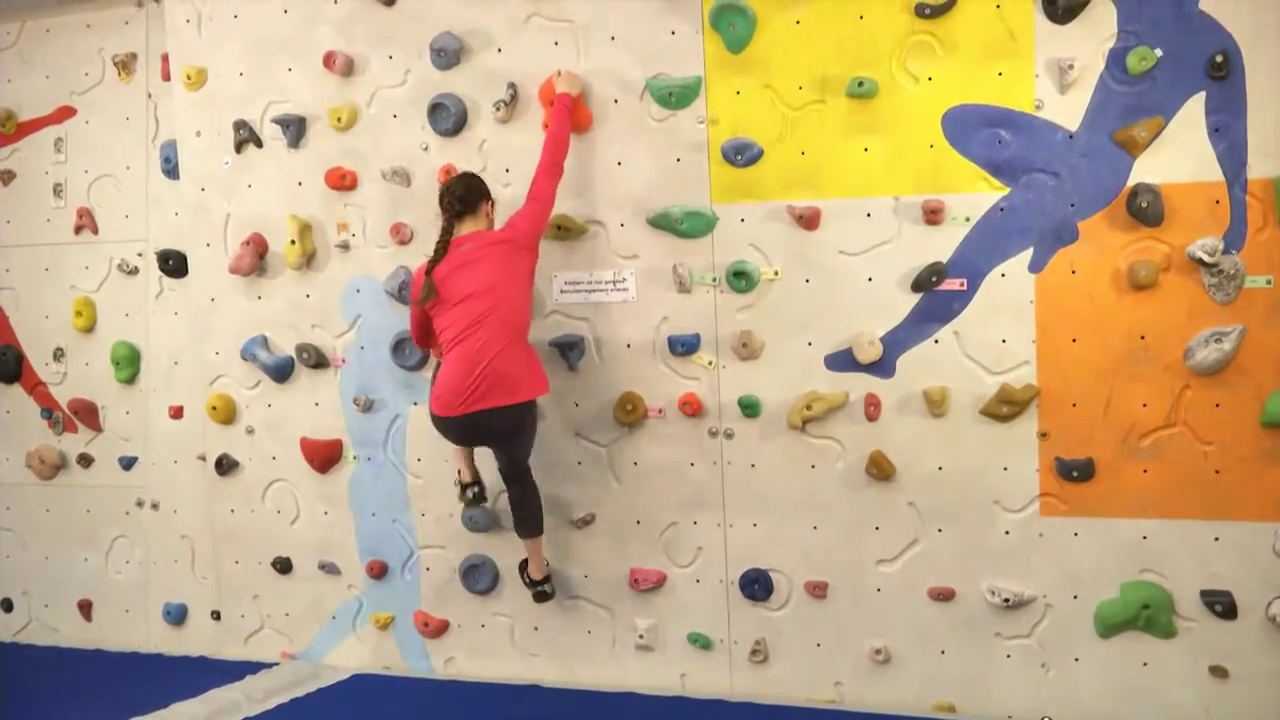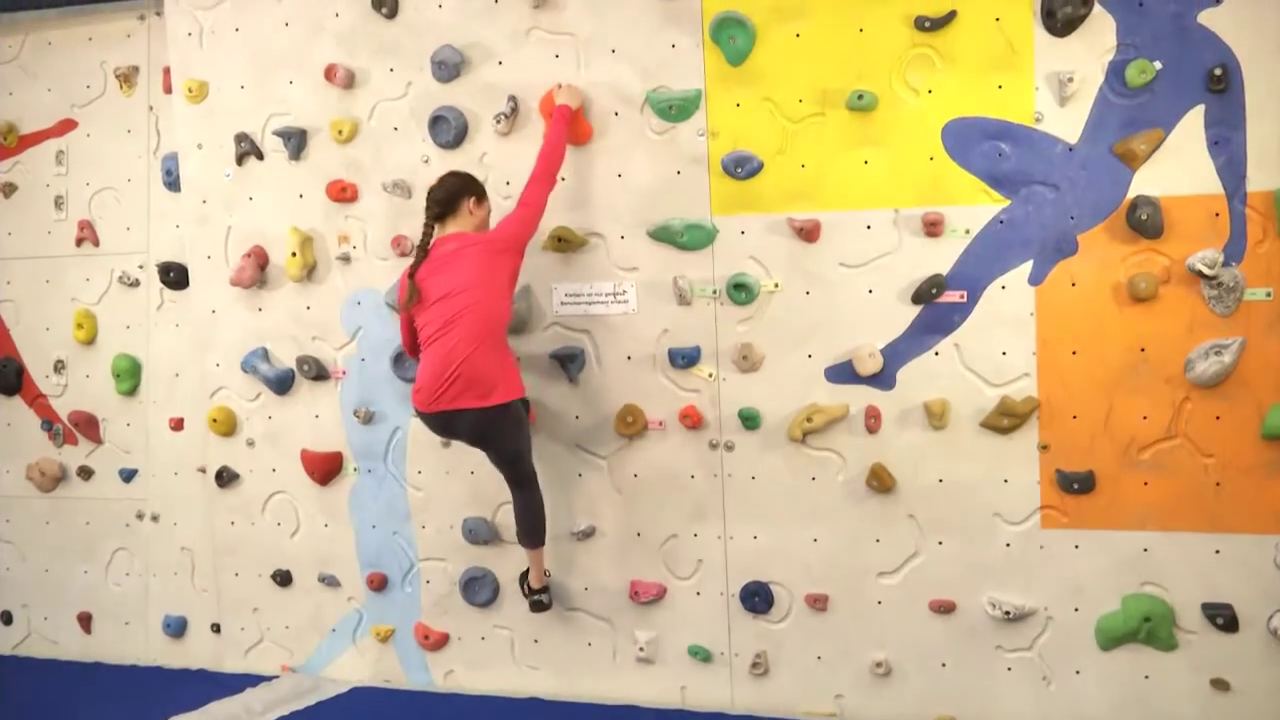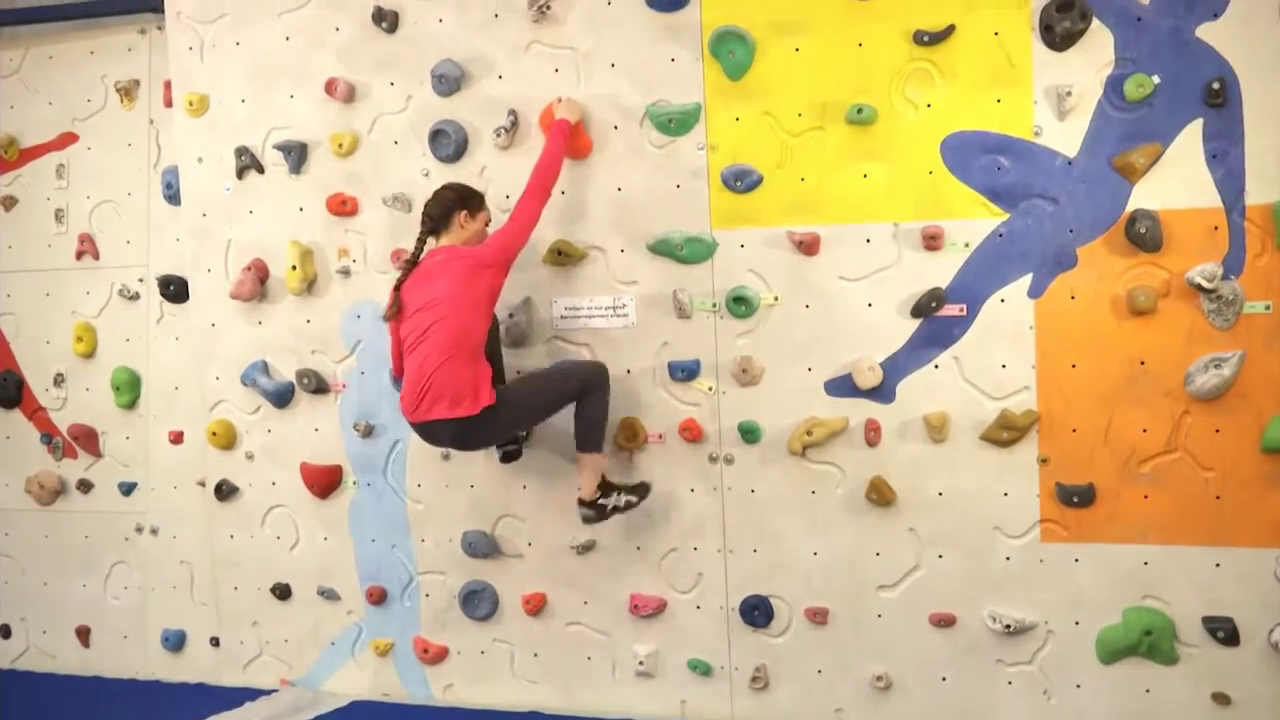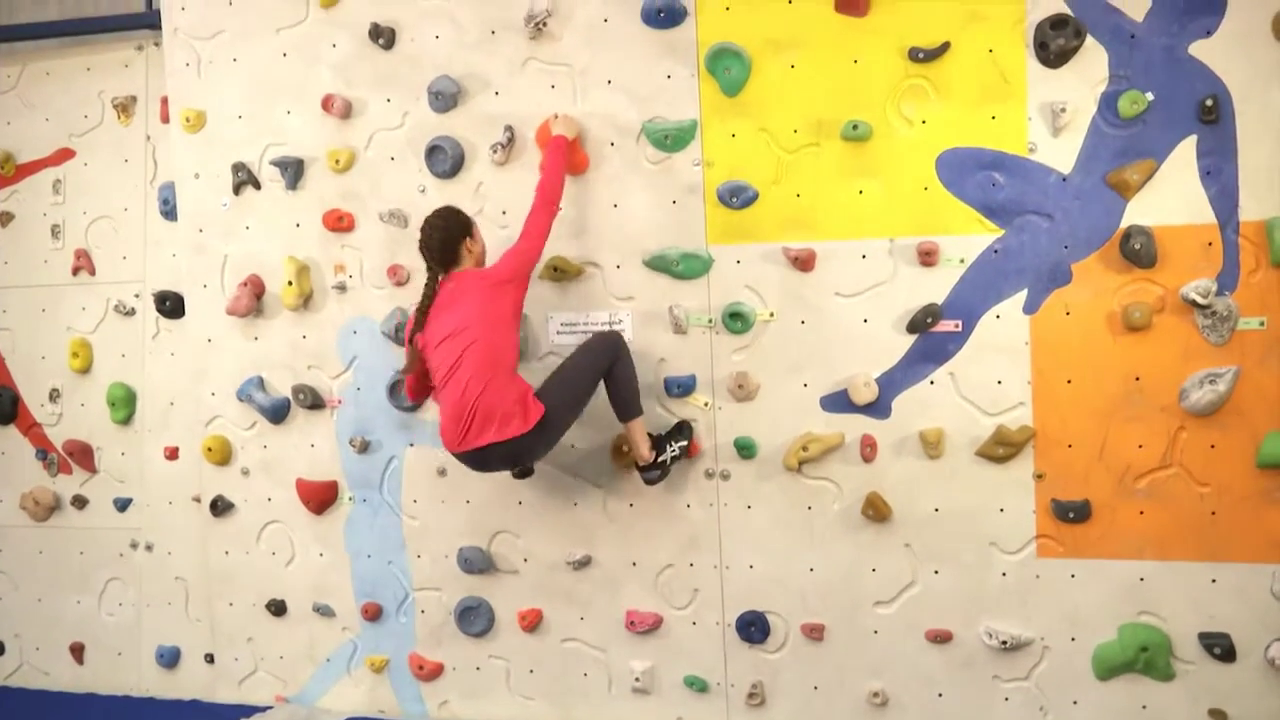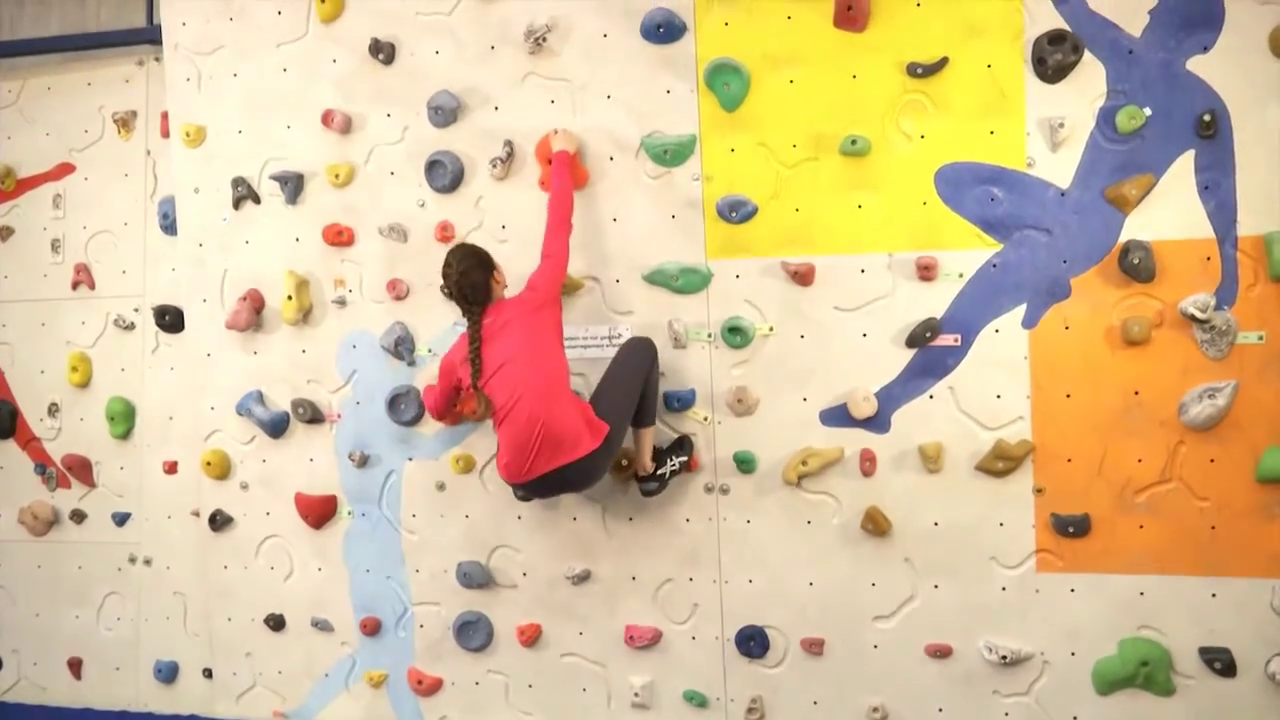
dt=0.5s
person 1, frame 1
left shoulder: (427, 275)
right shoulder: (515, 241)
right elbow: (550, 172)
right wrist: (564, 98)
left hip: (456, 409)
right hip: (515, 402)
right knee: (517, 470)
left ankle: (467, 477)
right ankle: (538, 573)
person 1, frame 2
left shoulder: (413, 272)
right shoulder: (498, 245)
right elbow: (540, 183)
right wrist: (564, 111)
left hip: (433, 410)
right hip: (489, 404)
right knee: (523, 480)
right ankle: (537, 583)
person 1, frame 3
left shoulder: (407, 283)
right shoulder: (484, 258)
left elbow: (399, 370)
right elbow: (534, 196)
right wrist: (562, 125)
left hip: (424, 425)
right hip: (469, 420)
right knee: (593, 377)
left ankle: (507, 437)
right ankle: (592, 494)
person 1, frame 4
left shoulder: (420, 320)
right shoulder: (499, 280)
left elbow: (416, 390)
right elbow: (543, 211)
right wrist: (560, 140)
left hip: (469, 455)
right hip: (522, 439)
right knee: (609, 344)
left ankle: (517, 458)
right ankle: (646, 455)
person 1, frame 5
left shoulder: (456, 358)
right shoulder: (535, 303)
left elbow: (438, 410)
right elbow: (559, 230)
left wrist: (431, 393)
right wrist: (561, 155)
left hip: (527, 480)
right hip: (585, 462)
right knee: (640, 348)
right ankle: (648, 467)
